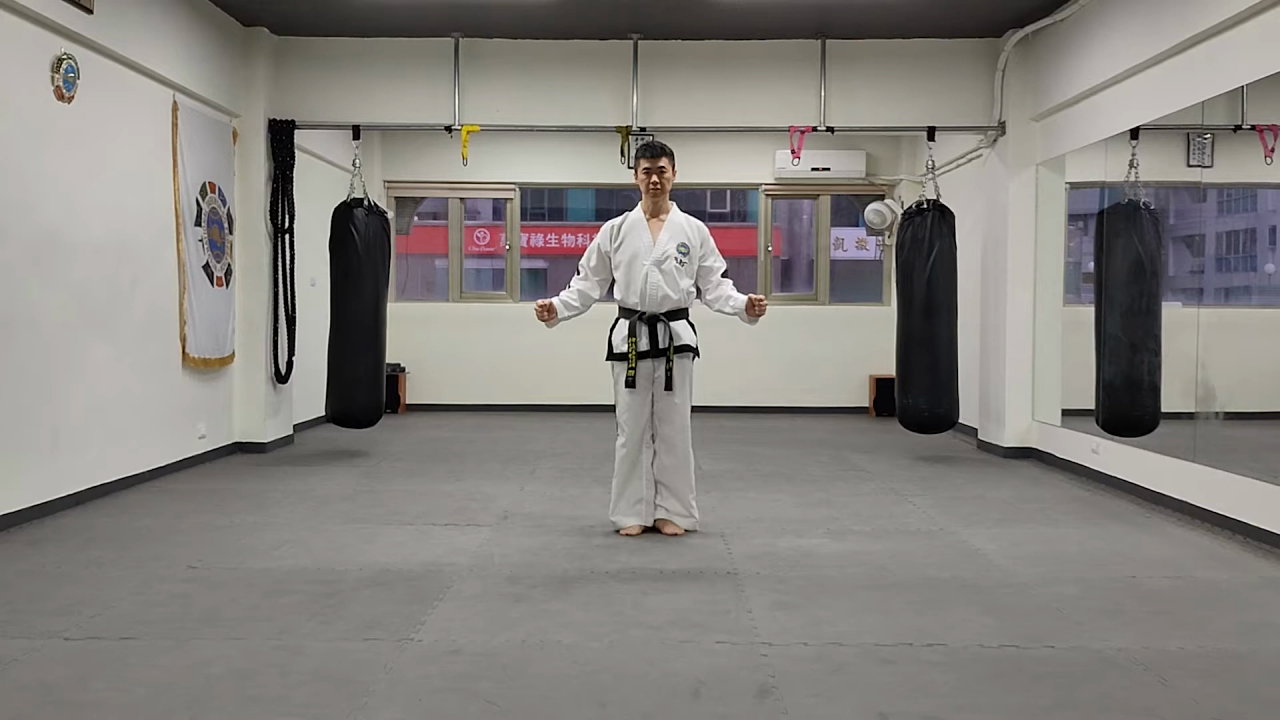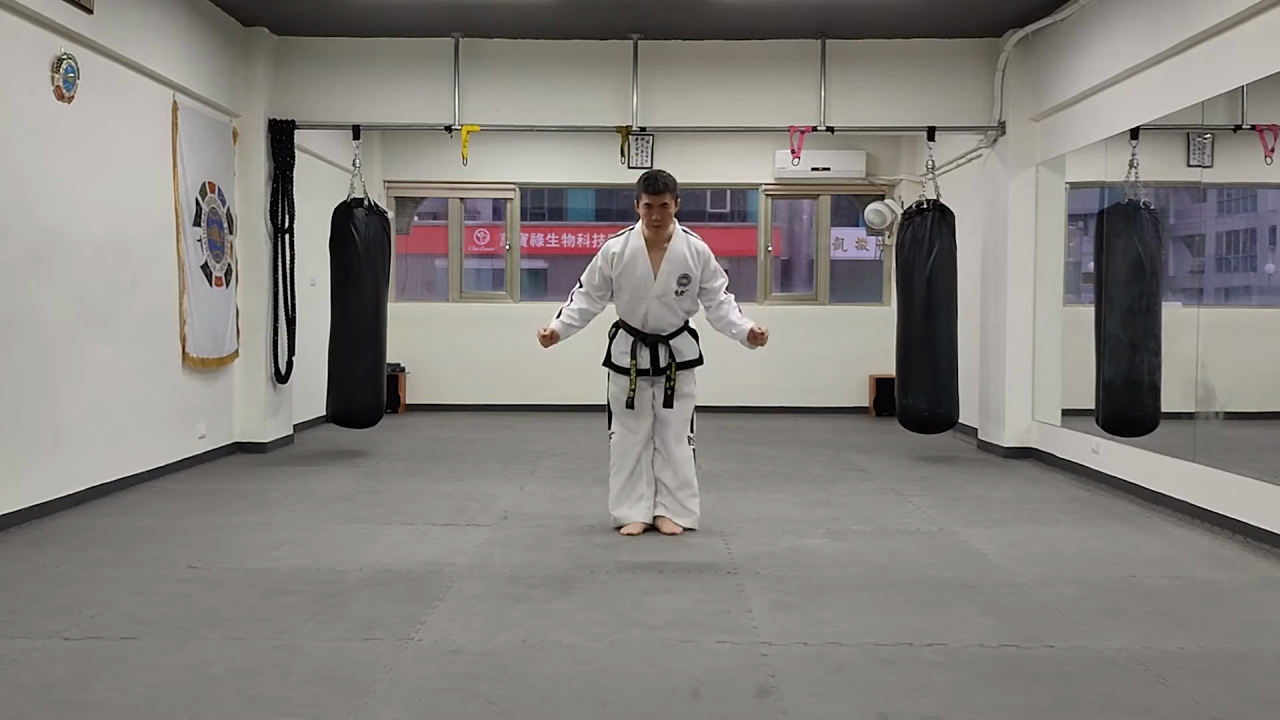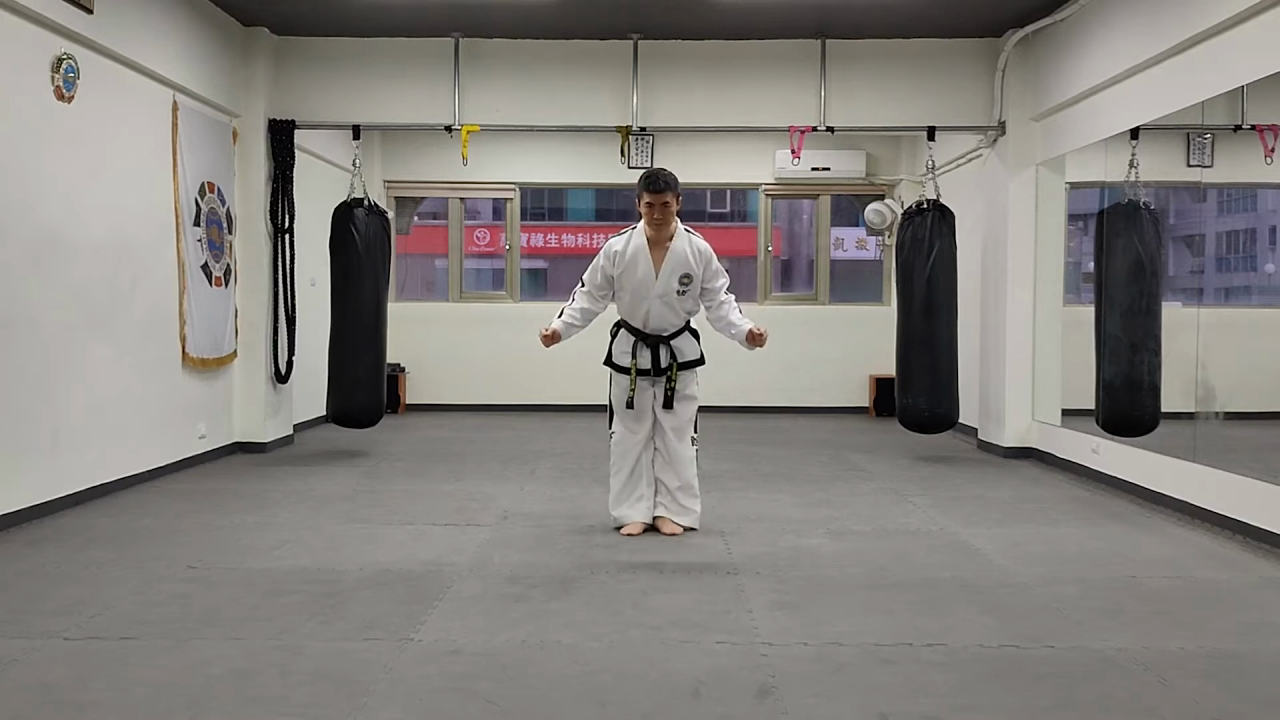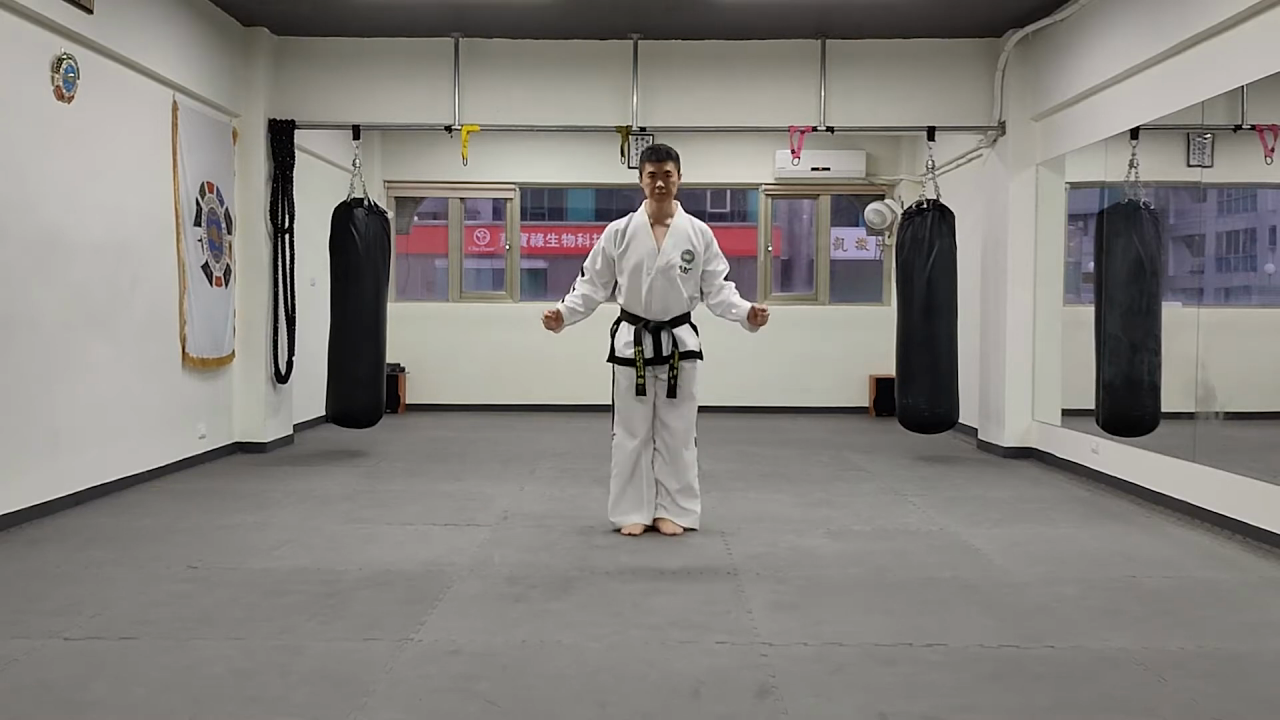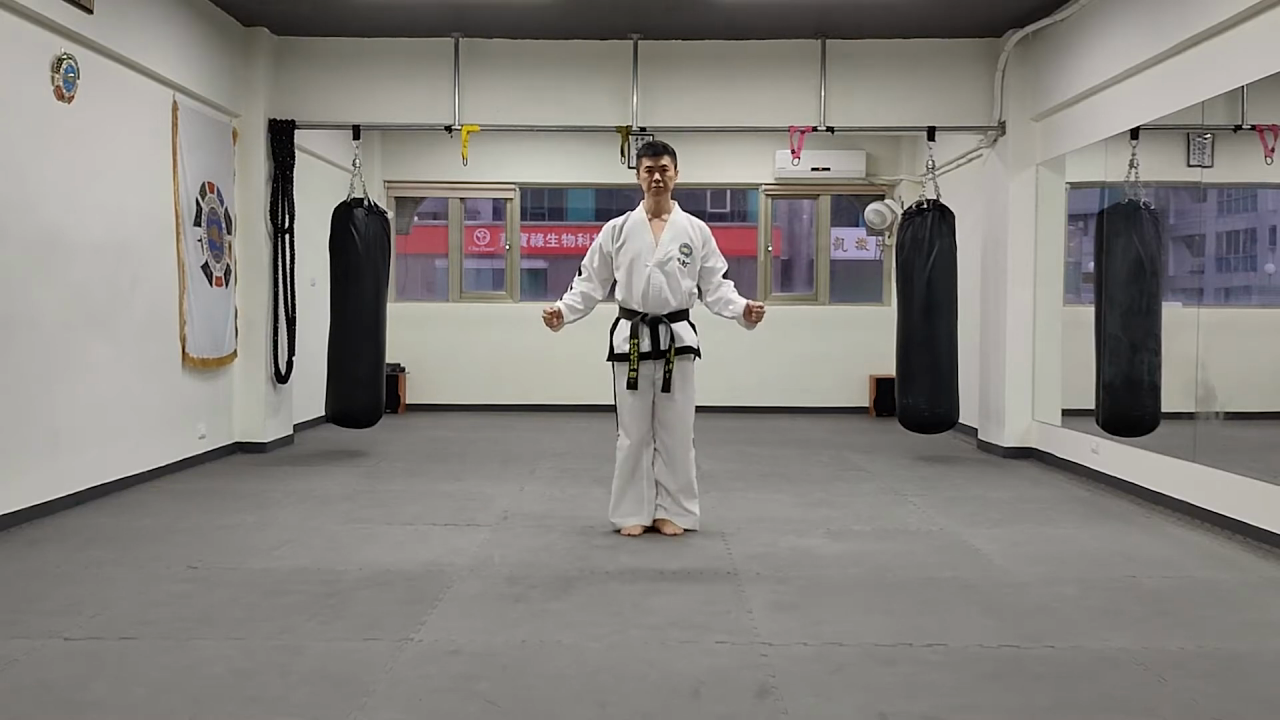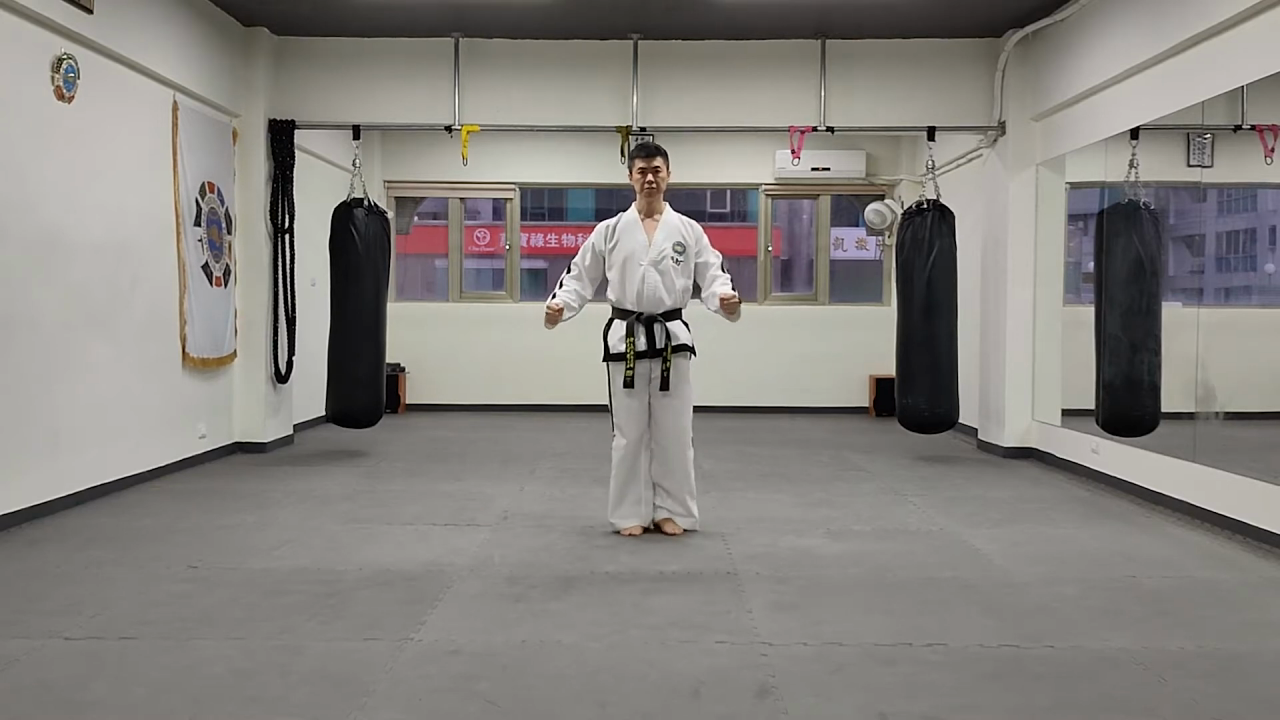
dt=0.5s
person 1, frame 1
left shoulder: (694, 230)
right shoulder: (615, 230)
left elbow: (714, 285)
right elbow: (589, 283)
left wrist: (744, 305)
right wrist: (557, 308)
left hip: (675, 337)
right hip: (630, 338)
left knee: (674, 430)
right knee: (631, 430)
left ankle: (671, 512)
right ankle: (633, 513)
person 1, frame 2
left shoulder: (696, 250)
right shoulder: (615, 250)
left elbow: (718, 301)
right elbow: (588, 297)
left wrist: (747, 331)
right wrist: (557, 328)
left hip: (677, 352)
right hip: (629, 351)
left knee: (674, 435)
right knee: (630, 434)
left ankle: (671, 511)
right ankle: (634, 511)
person 1, frame 3
left shoulder: (698, 250)
right shoulder: (618, 248)
left elbow: (719, 301)
right elbow: (590, 296)
left wrist: (746, 331)
right wrist: (559, 327)
left hip: (678, 351)
right hip: (631, 350)
left knee: (677, 435)
right knee: (630, 434)
left ankle: (671, 511)
right ankle: (634, 512)
person 1, frame 4
left shoulder: (698, 233)
right shoulder: (619, 232)
left elbow: (717, 288)
right elbow: (592, 284)
left wrist: (746, 313)
right wrist: (563, 313)
left hip: (679, 342)
right hip: (632, 342)
left knee: (676, 432)
right knee: (631, 433)
left ankle: (673, 510)
right ankle: (634, 512)
person 1, frame 5
left shoulder: (696, 230)
right shoulder: (616, 230)
left elbow: (715, 285)
right elbow: (591, 282)
left wrist: (742, 309)
right wrist: (563, 311)
left hip: (676, 338)
right hip: (631, 338)
left knee: (675, 432)
right knee: (633, 432)
left ankle: (672, 512)
right ankle: (634, 513)
person 1, frame 6
left shoulder: (689, 230)
right shoulder: (609, 231)
left elbow: (714, 273)
right elbow: (579, 275)
left wrist: (727, 299)
right wrist: (558, 304)
left hip: (672, 337)
right hip: (626, 338)
left knee: (674, 431)
right knee: (629, 433)
left ankle: (670, 511)
right ankle: (631, 514)
